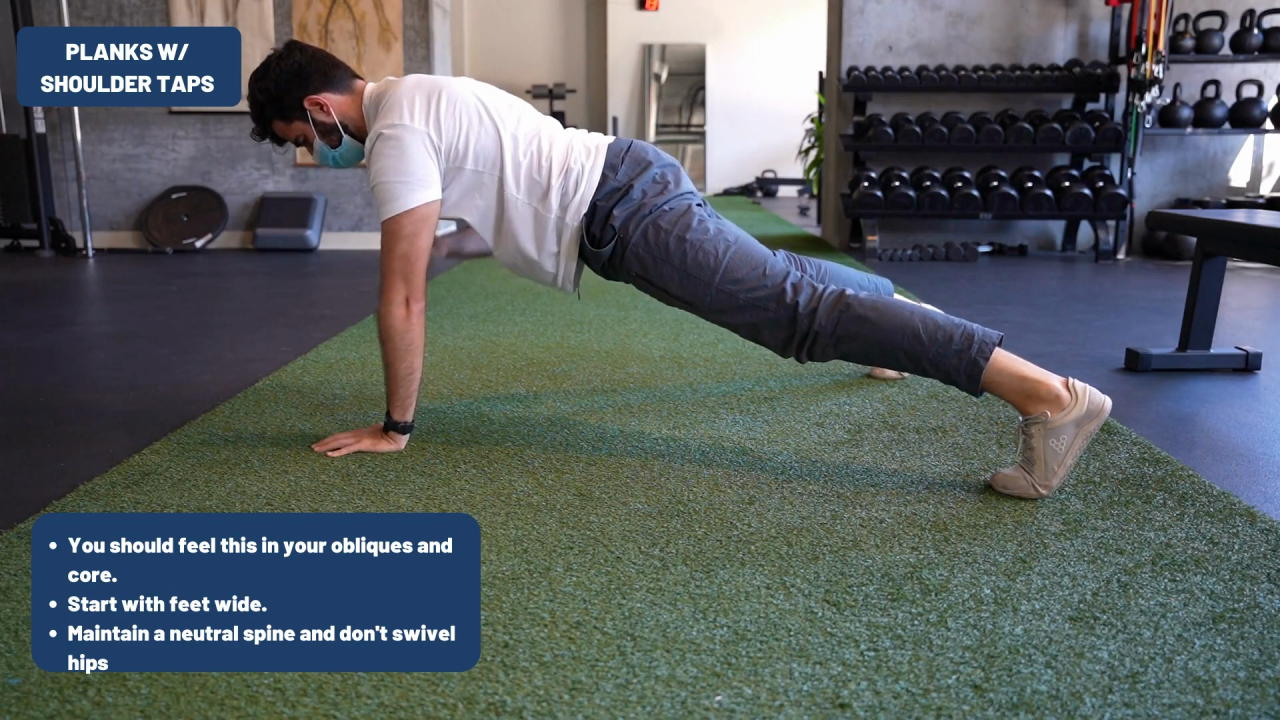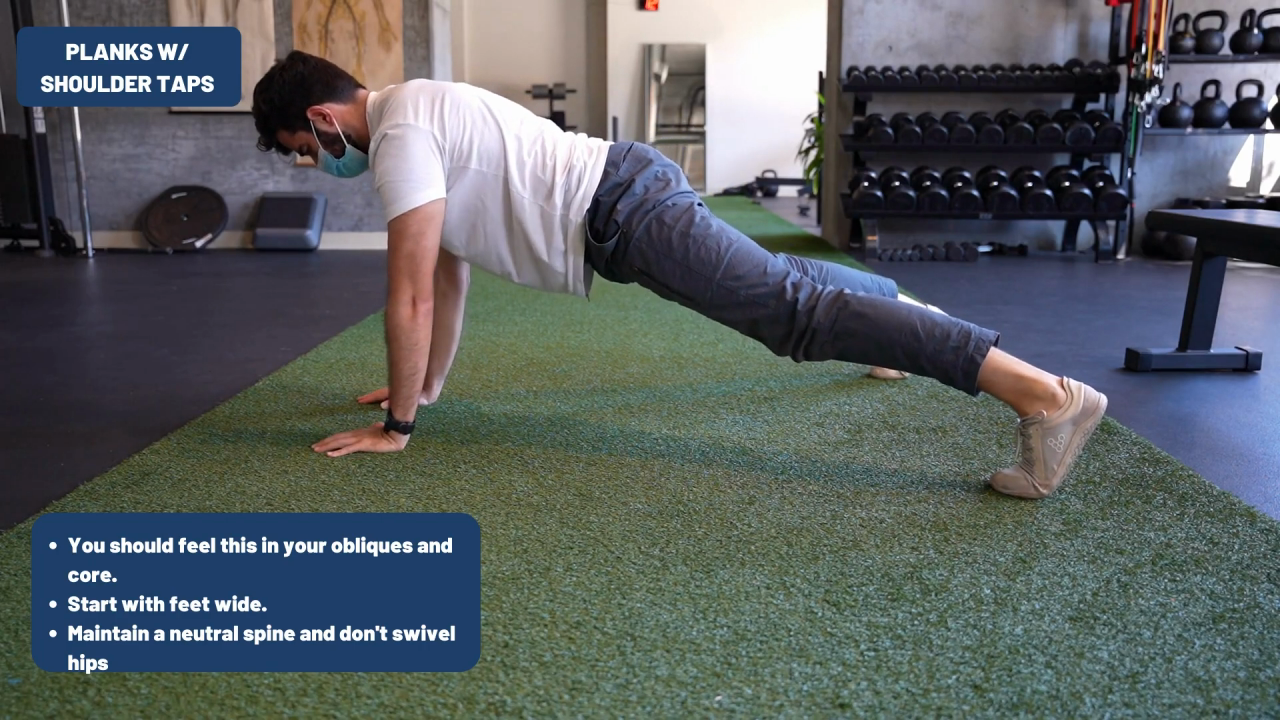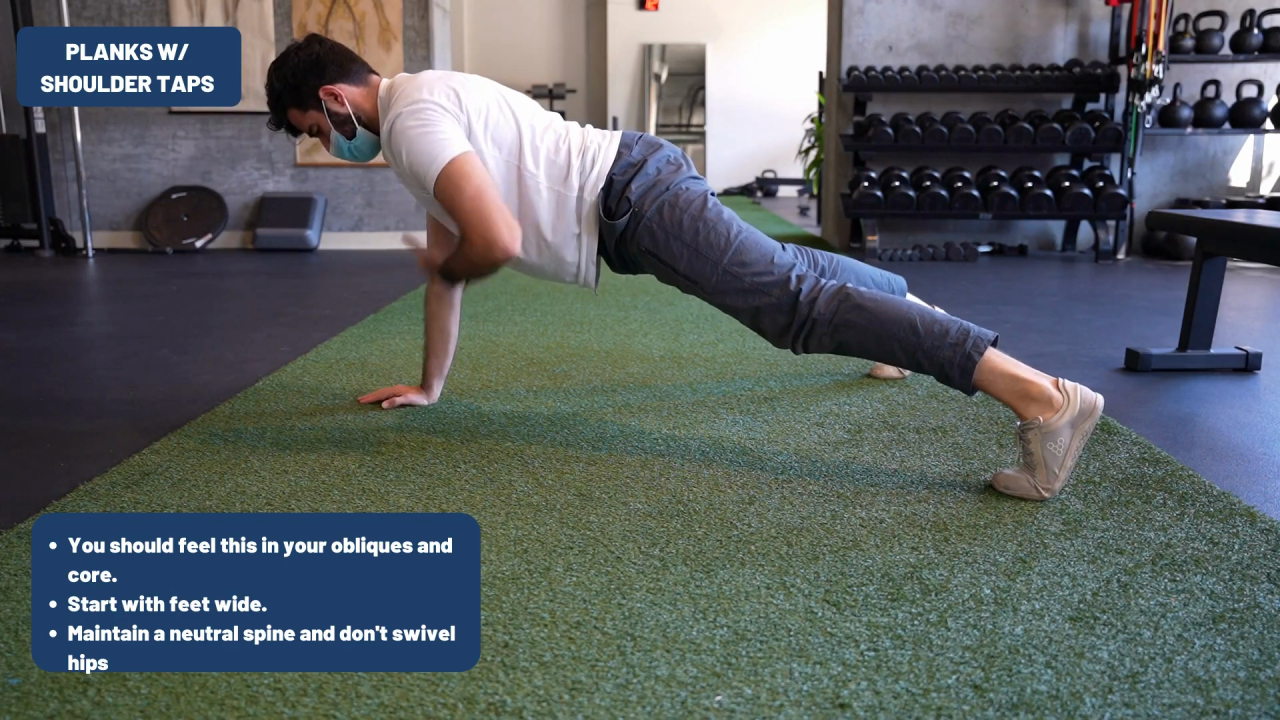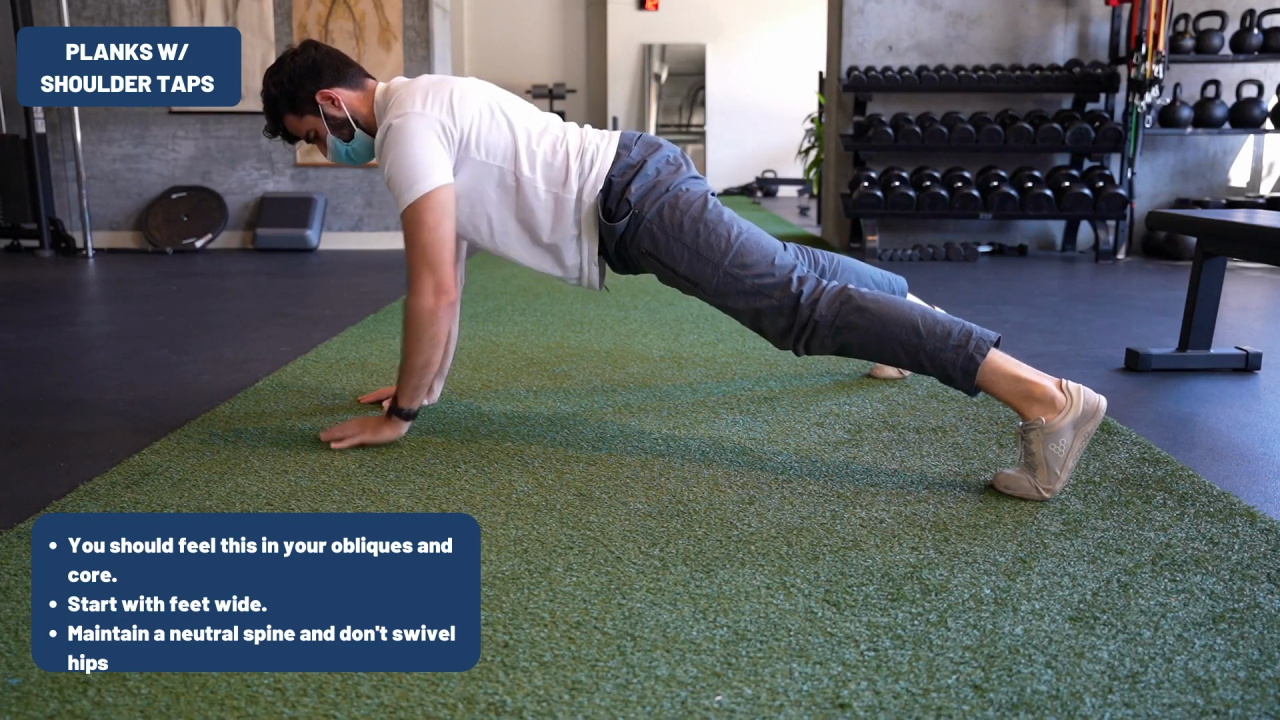
dt=0.4s
person 1, frame 1
left shoulder: (394, 135)
right shoulder: (416, 101)
left elbow: (402, 300)
left wrist: (395, 426)
right wrist: (433, 240)
left hip: (621, 215)
right hip: (629, 178)
left knee: (793, 310)
right knee: (778, 279)
left ankle: (1048, 395)
right ankle: (902, 307)
person 1, frame 2
left shoulder: (399, 136)
right shoulder: (416, 111)
left elbow: (408, 295)
right elbow: (447, 273)
left wrist: (396, 424)
right wrist: (429, 383)
left hip: (624, 211)
right hip: (627, 191)
left knee: (790, 308)
right knee: (777, 280)
left ankle: (1044, 395)
right ankle: (905, 308)
person 1, frame 3
left shoulder: (412, 120)
right shoulder: (421, 105)
left elbow: (498, 243)
right elbow: (452, 247)
left wrist: (449, 266)
right wrist: (429, 383)
left hip: (634, 197)
right hip: (634, 193)
left knee: (796, 301)
right knee: (785, 270)
left ankle: (1041, 396)
right ankle: (911, 307)
person 1, frame 4
left shoulder: (406, 129)
right shoulder: (418, 110)
left elbow: (436, 285)
right elbow: (442, 268)
left wrist: (398, 410)
right wrist: (430, 381)
left hip: (633, 199)
right hip: (636, 186)
left knee: (797, 302)
right knee: (784, 269)
left ankle: (1044, 396)
right ankle: (911, 305)
